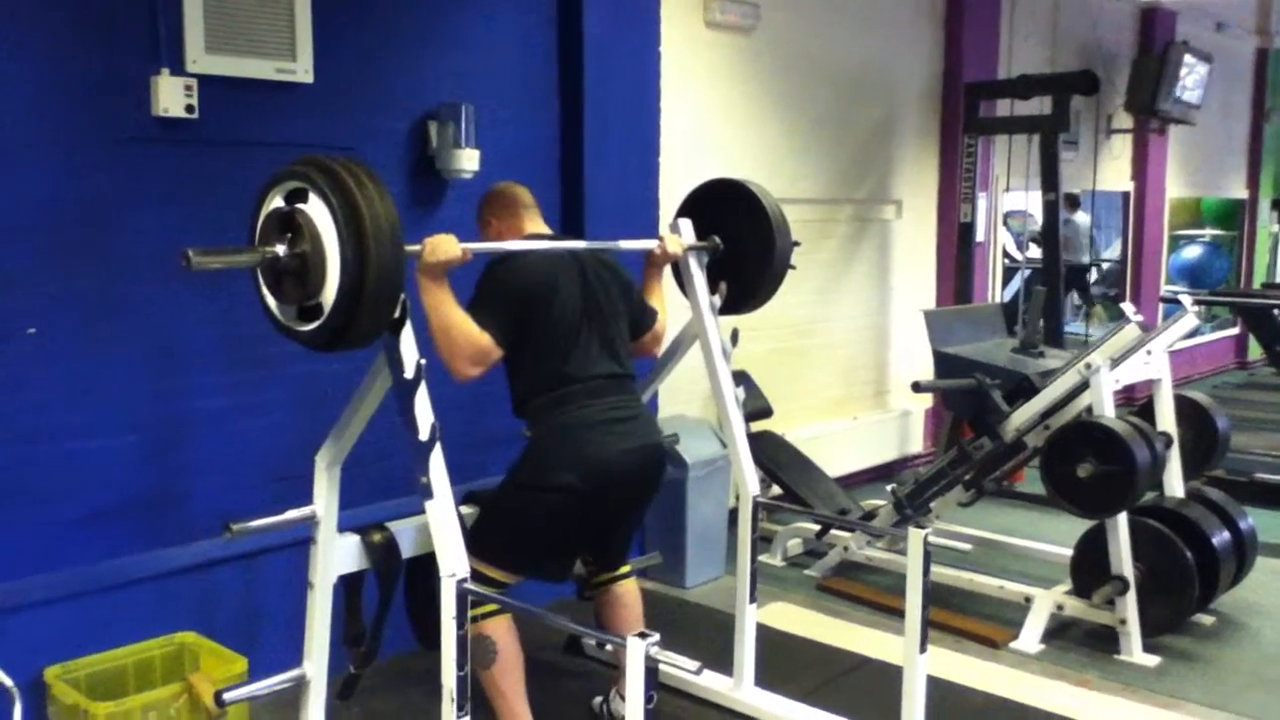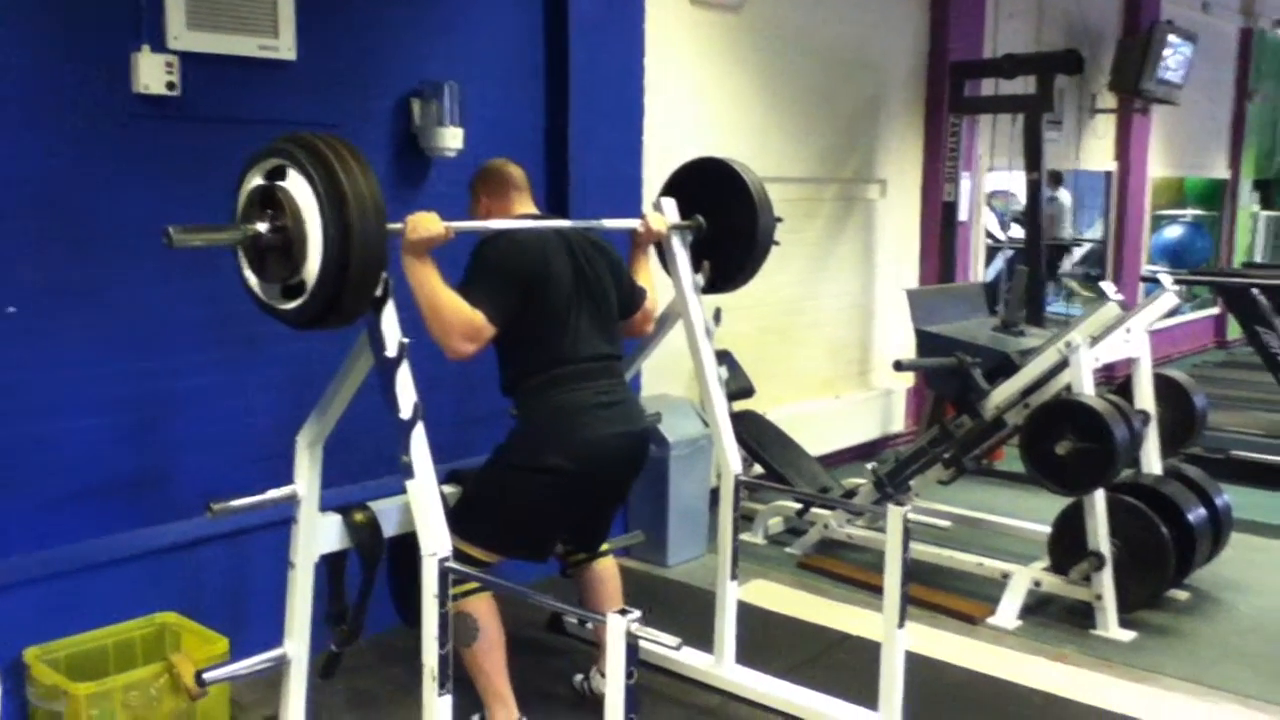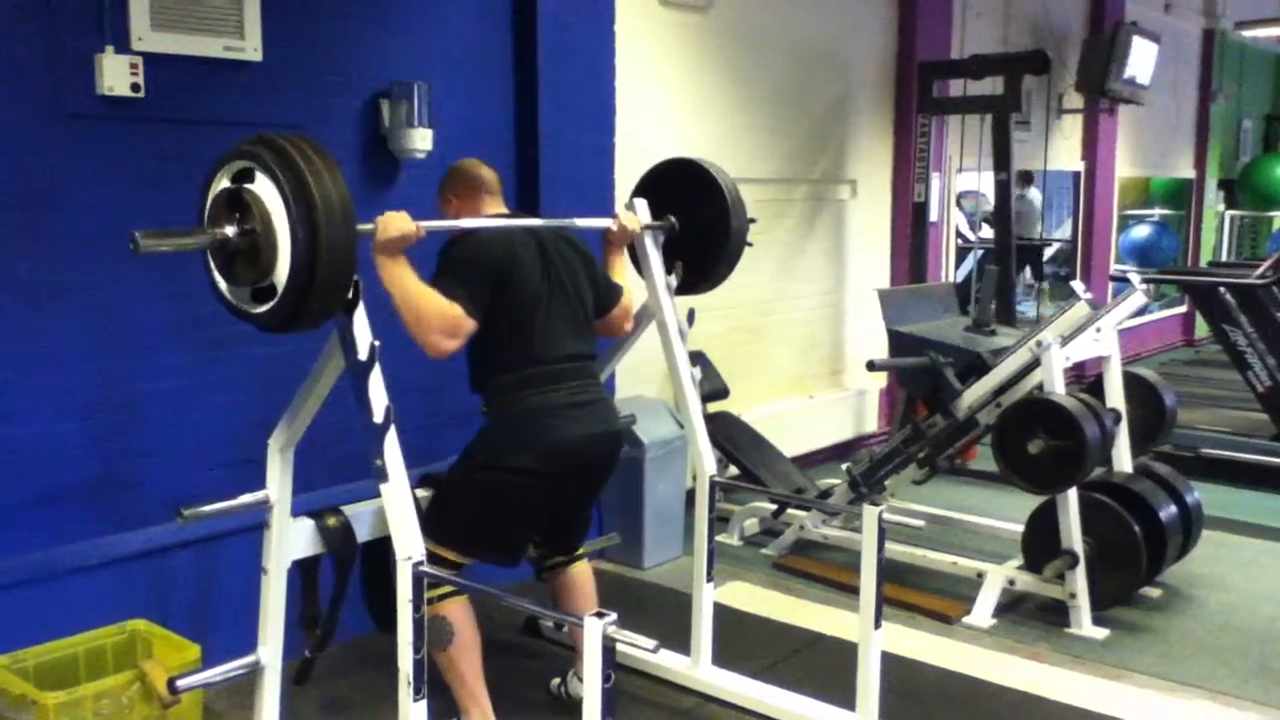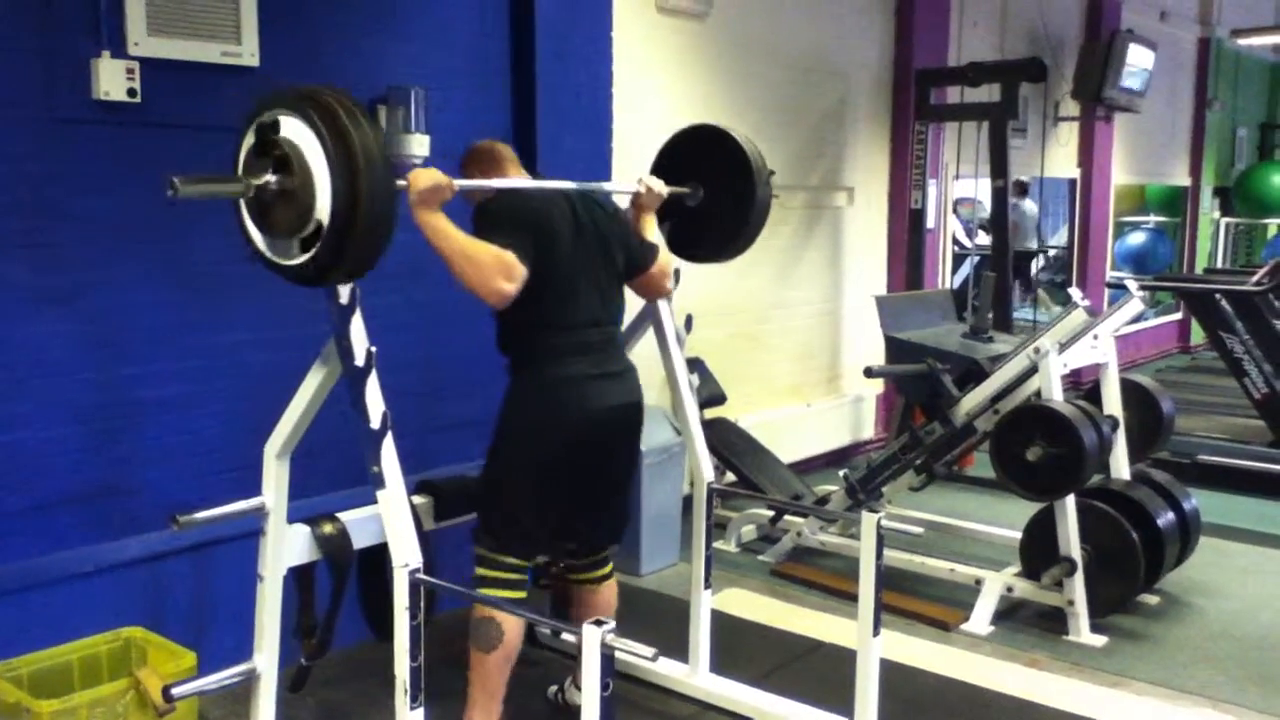
dt=0.7s
person 1, frame 1
left shoulder: (512, 271)
right shoulder: (604, 264)
left elbow: (467, 359)
right elbow: (650, 341)
left wrist: (432, 279)
right wrist: (657, 269)
left hip: (573, 453)
right hip: (643, 443)
left knee: (476, 585)
right knee: (609, 562)
person 1, frame 2
left shoulder: (504, 249)
right shoulder: (593, 244)
left elbow: (462, 338)
right elbow: (642, 320)
left wrist: (417, 257)
right wrist: (644, 248)
left hip: (561, 436)
right hip: (627, 427)
left knee: (458, 563)
right knee: (586, 542)
right ankle: (612, 673)
person 1, frame 3
left shoulder: (472, 248)
right shoulder: (566, 242)
left elbow: (442, 335)
right elbow: (620, 320)
left wrist: (390, 258)
right wrist: (619, 249)
left hip: (528, 435)
right hip: (599, 426)
left knee: (432, 568)
right knee: (561, 546)
person 1, frame 4
left shoulder: (505, 208)
right shoulder: (597, 205)
left elbow: (499, 283)
right elbow: (659, 281)
left wrist: (430, 212)
right wrist: (646, 213)
left hip: (552, 402)
right hip: (619, 396)
left knee: (503, 565)
right knee: (592, 552)
